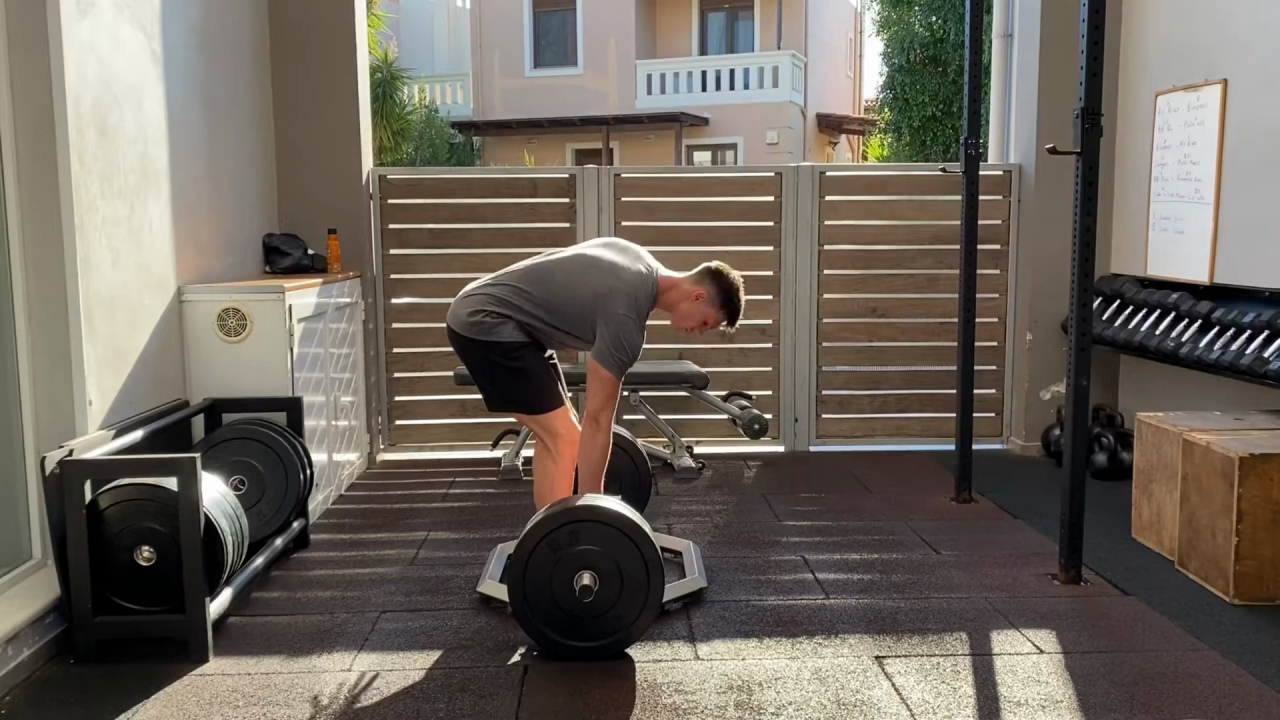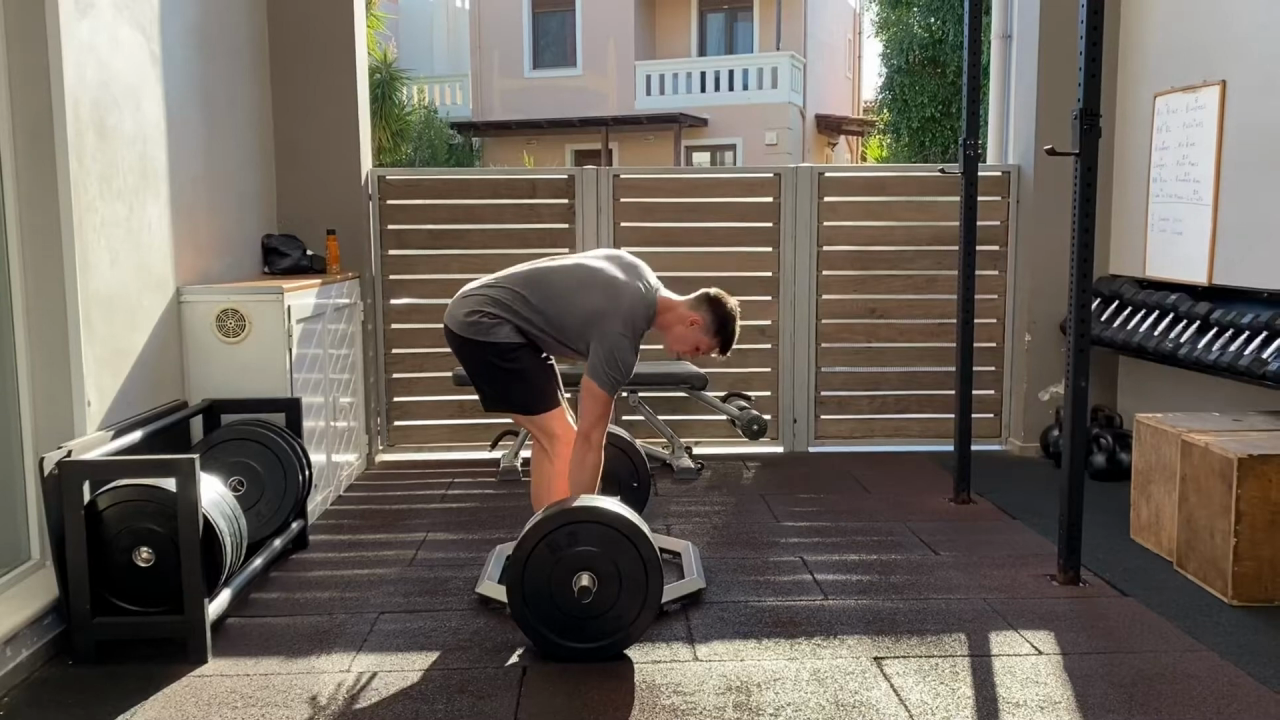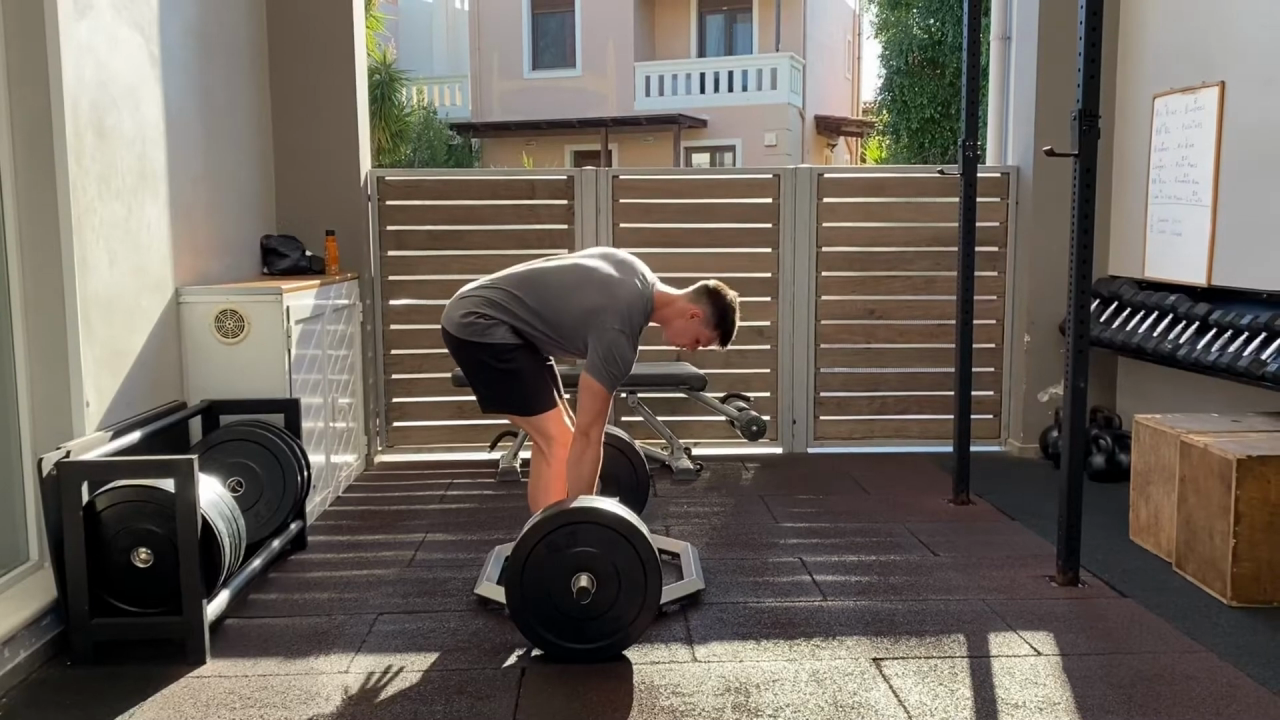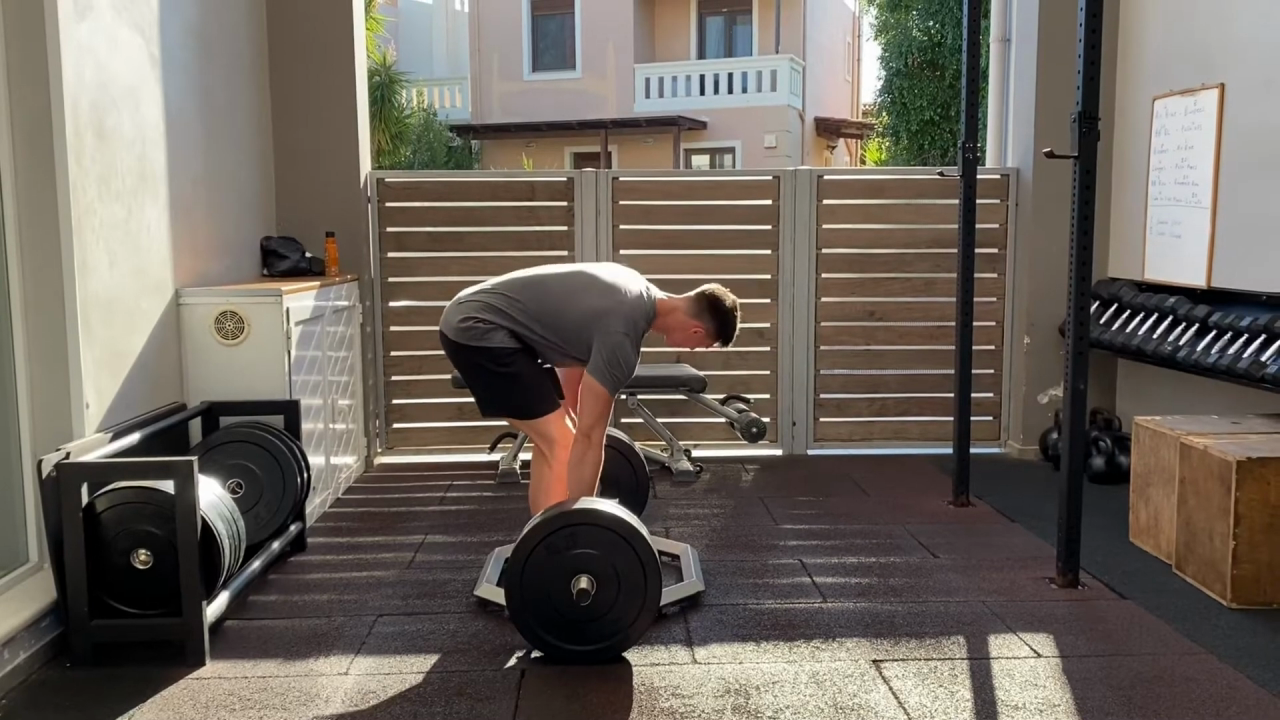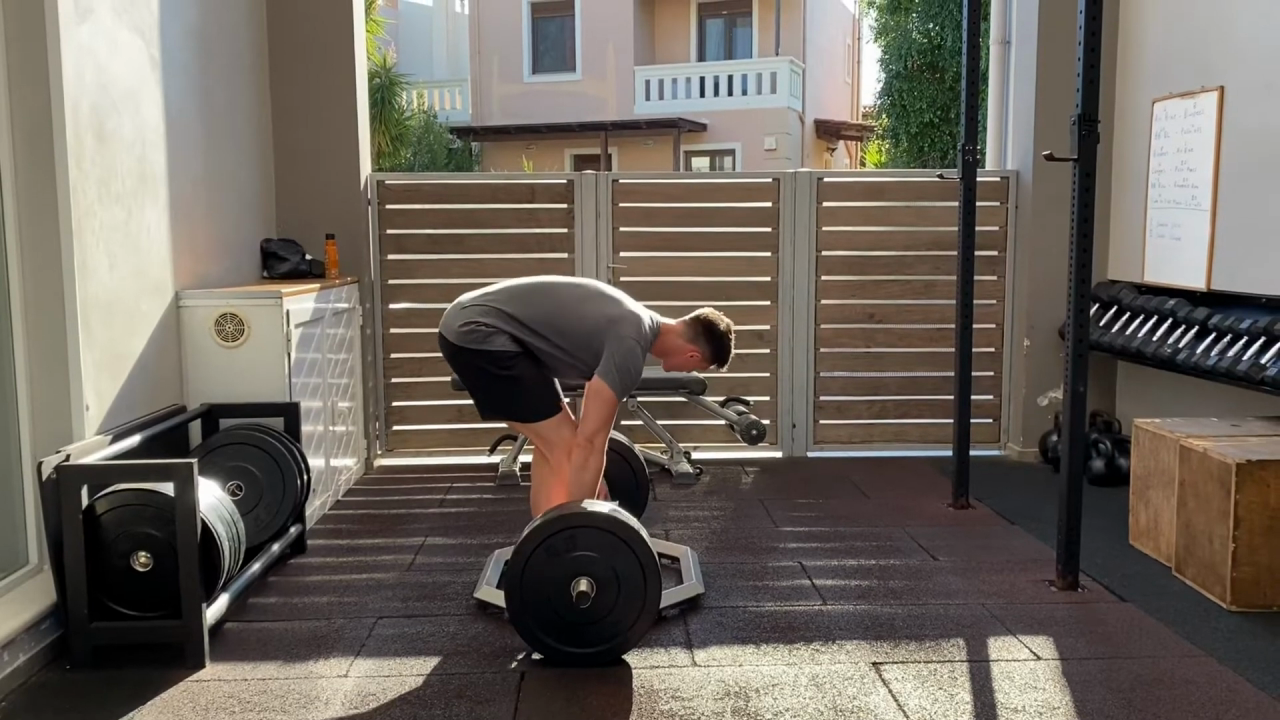
dt=0.3s
person 1, frame 1
left shoulder: (640, 265)
right shoulder: (625, 317)
right elbow: (598, 419)
left hip: (481, 316)
right hip: (485, 322)
left knee: (556, 435)
right knee: (564, 439)
person 1, frame 2
left shoulder: (640, 277)
right shoulder: (619, 335)
right elbow: (589, 439)
left hip: (480, 315)
right hip: (482, 322)
left knee: (553, 436)
right knee: (561, 440)
person 1, frame 3
left shoulder: (637, 275)
right shoulder: (617, 332)
right elbow: (588, 435)
left hip: (479, 316)
right hip: (479, 323)
left knee: (553, 437)
right knee: (558, 441)
person 1, frame 4
left shoulder: (638, 292)
right shoulder: (621, 335)
right elbow: (590, 437)
left wrist: (566, 412)
left hip: (476, 321)
right hip: (477, 329)
left knee: (553, 439)
right knee: (560, 444)
person 1, frame 5
left shoulder: (634, 321)
right shoulder: (631, 345)
right elbow: (591, 442)
left wrist: (593, 482)
left hip: (473, 325)
right hip: (477, 332)
left knee: (556, 441)
right knee: (561, 446)
